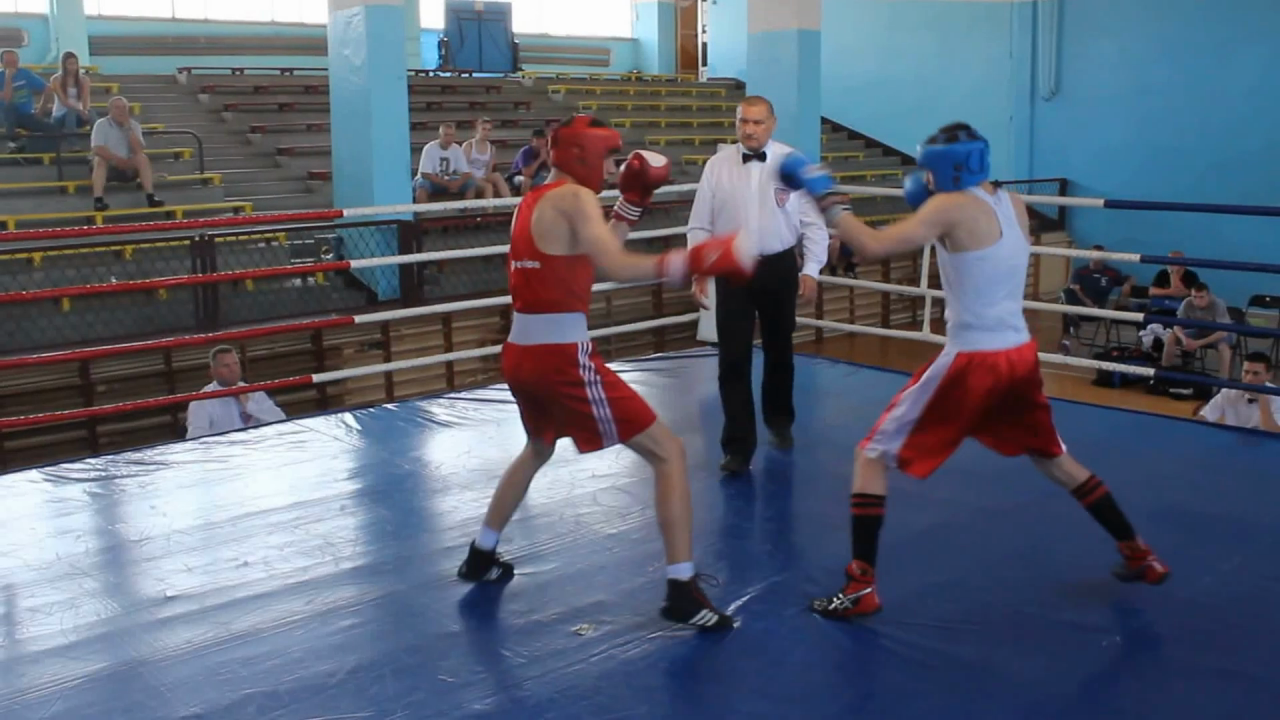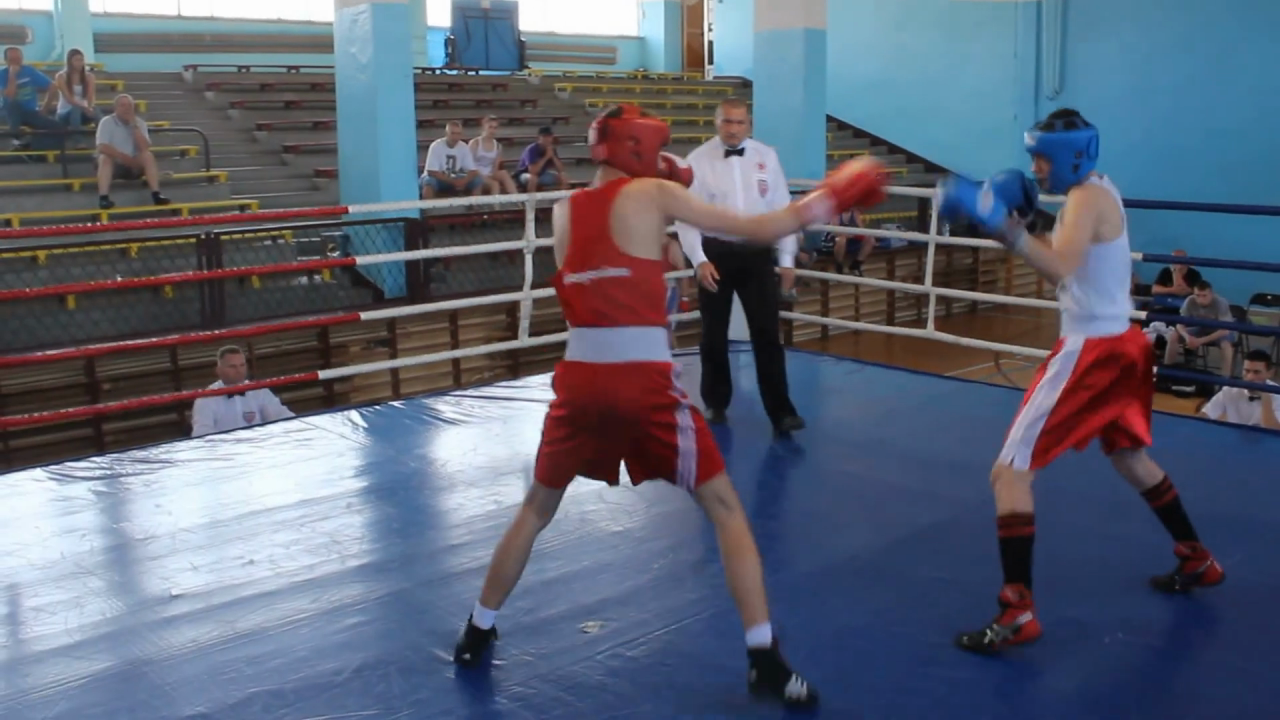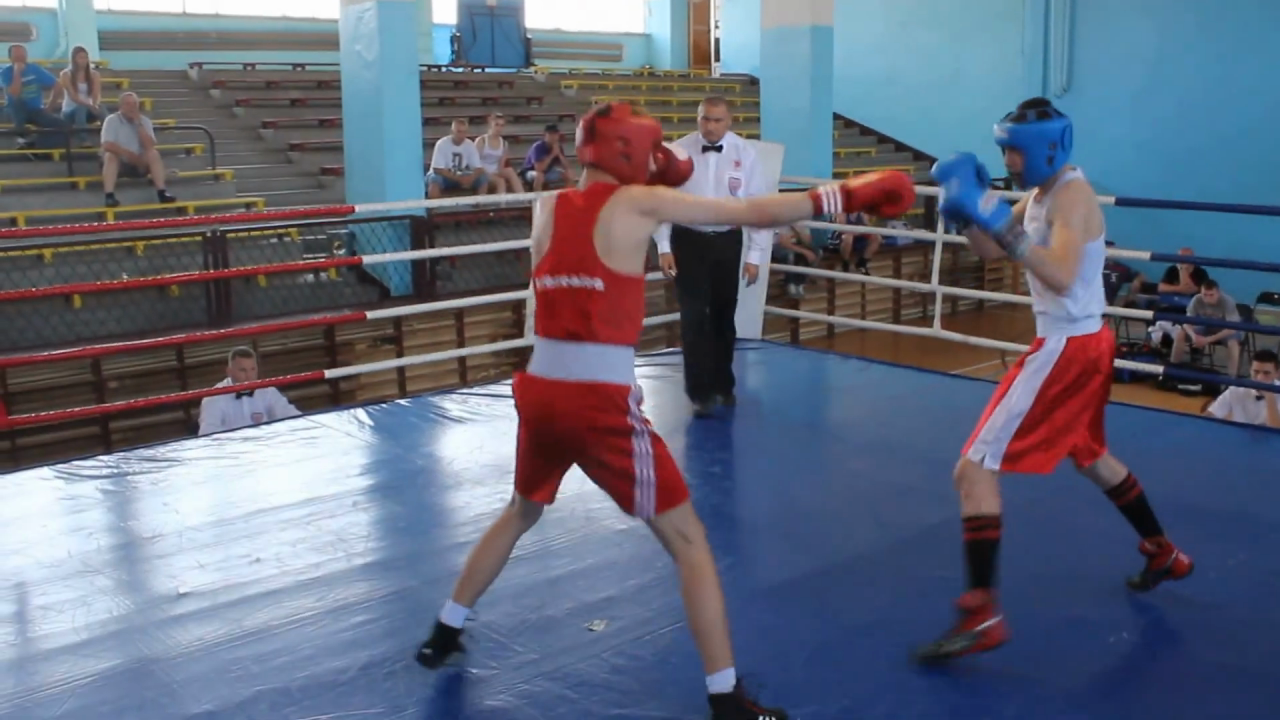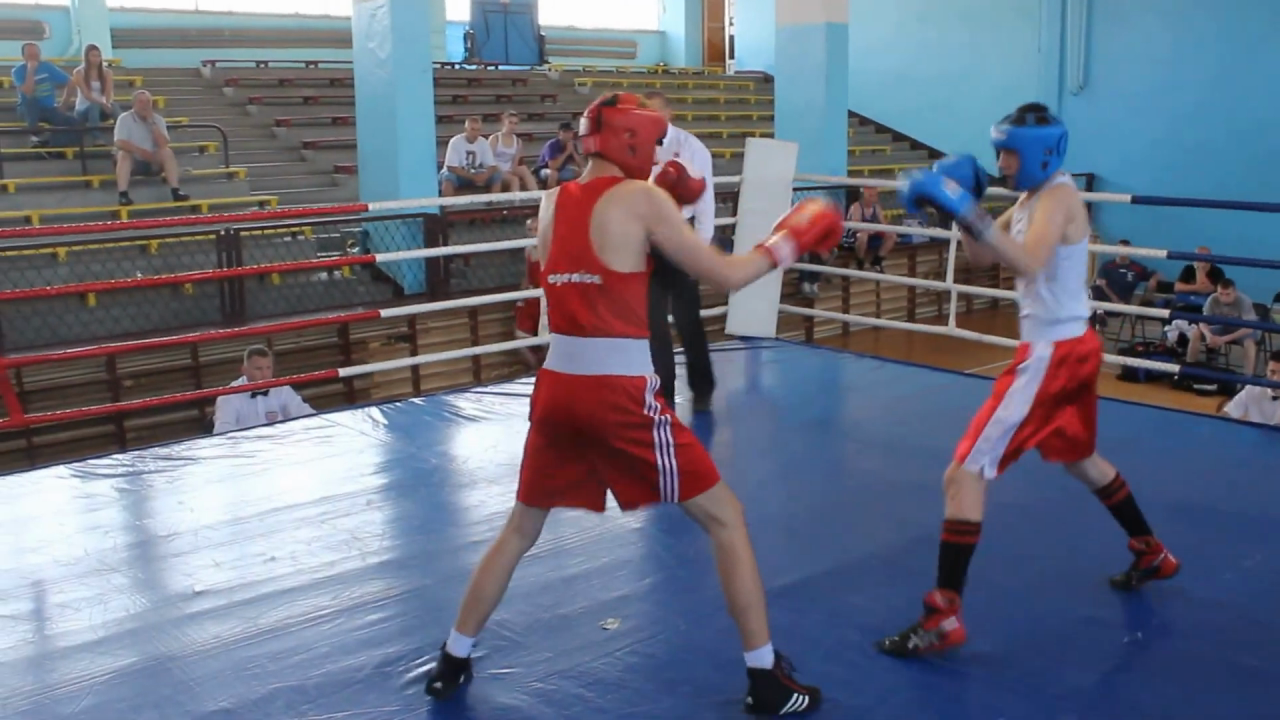
dt=0.7s
person 1, frame 1
left shoulder: (532, 202)
right shoulder: (573, 197)
right elbow: (617, 267)
left wrist: (634, 198)
right wrist: (696, 262)
left hip: (521, 354)
right hip: (564, 358)
left knee: (537, 450)
right knee: (669, 454)
left ankle: (481, 557)
right ankle: (682, 590)
person 1, frame 2
left shoulder: (564, 209)
right shoulder: (652, 192)
right elbow: (756, 229)
right wrist: (832, 196)
left hip: (580, 377)
right hip: (645, 380)
left knee: (536, 508)
right knee: (726, 511)
left ankle: (477, 634)
right ankle: (767, 661)
person 1, frame 3
left shoulder: (548, 210)
right shoulder: (640, 202)
right elbow: (750, 213)
right wrist: (840, 193)
left hip: (542, 389)
right hip: (605, 401)
left knee: (521, 514)
right knee: (687, 543)
left ankle: (446, 633)
person 1, frame 4
left shoulder: (552, 204)
right shoulder: (641, 199)
right elbow: (725, 275)
right wrist: (791, 238)
left hip: (557, 388)
right hip: (623, 394)
left knee: (520, 530)
right knee: (724, 519)
left ankle: (452, 662)
person 2, frame 1
left shoulder: (952, 208)
right shoulder: (1014, 206)
left elbow: (872, 247)
left wrist: (824, 191)
left hip: (971, 363)
right hip: (1019, 356)
left knee: (874, 455)
right knee: (1055, 458)
left ankle: (860, 585)
right ankle: (1138, 557)
person 2, frame 2
left shoulder: (1087, 199)
right shoulder: (1097, 193)
left elbow: (1057, 268)
right elbow: (1059, 267)
left wrist: (1001, 223)
right wrist: (1020, 218)
left hip: (1091, 349)
right hip: (1123, 343)
left knee: (1009, 470)
right knee: (1128, 454)
left ankle: (1017, 612)
right ankle: (1197, 559)
person 2, frame 3
left shoulder: (1071, 194)
right shoulder: (1043, 192)
left elbow: (1061, 278)
right elbow: (990, 250)
left wrist: (1000, 221)
right wrist: (977, 204)
left hip: (1067, 350)
right hip: (1086, 344)
left knee: (973, 471)
right knee: (1091, 456)
left ankle: (981, 617)
right ankle: (1163, 553)
person 2, frame 4
left shoulder: (1057, 198)
right shoulder: (1035, 196)
left elbow: (1028, 264)
right elbow: (983, 256)
left wrist: (963, 212)
right wrist: (965, 204)
left hip: (1054, 353)
right hip: (1070, 346)
left knee: (964, 474)
right knee: (1079, 457)
left ankle: (944, 617)
right ankle: (1152, 553)
person 3, frame 1
right shoulder: (717, 165)
left elbow: (813, 223)
right elbow: (700, 226)
left wrist: (810, 270)
right wrist: (699, 274)
left hip: (779, 268)
left knee: (779, 352)
right knee: (733, 361)
left ankle: (779, 422)
right ankle: (737, 448)
person 3, frame 2
left shoulder: (766, 158)
right shoulder: (697, 161)
left elbow: (782, 211)
left wrist: (786, 258)
right wrist: (698, 259)
left hip: (757, 252)
right hip: (716, 254)
left knee: (767, 334)
right knee: (714, 335)
left ankle: (781, 412)
right ankle: (716, 403)
person 3, frame 3
left shoulder: (746, 154)
right shoulder: (679, 151)
left wrist: (755, 255)
right wrist: (663, 248)
left hip: (727, 241)
right hip: (687, 240)
left knee: (722, 319)
right knee: (693, 319)
left ankle: (722, 386)
right ankle: (699, 393)
person 3, frame 4
left shoulder: (691, 147)
left elbow: (704, 200)
left knee: (687, 317)
right knee: (651, 320)
left ankle: (702, 386)
right ankle: (663, 389)
